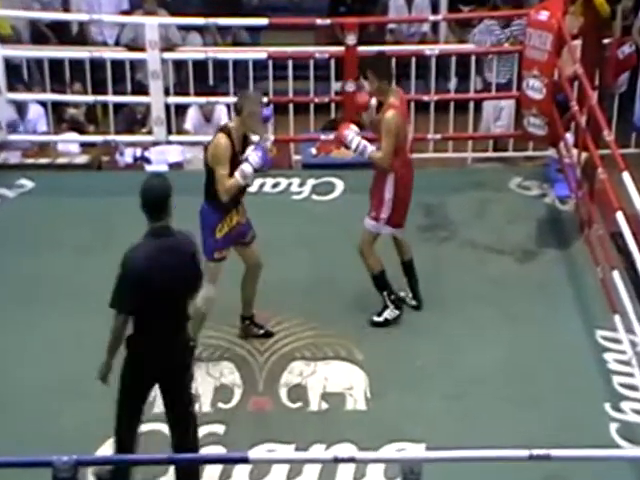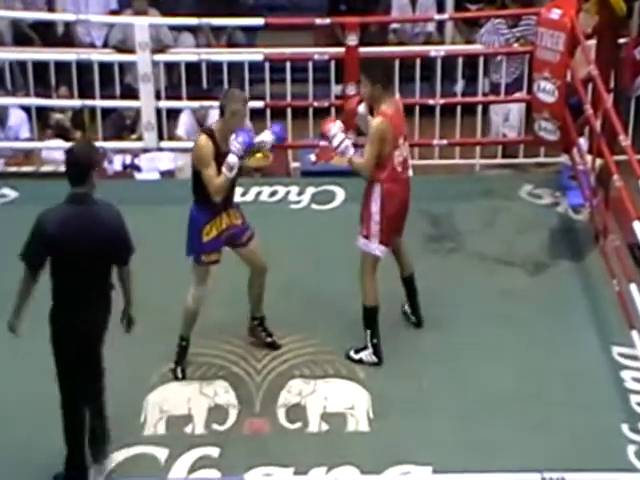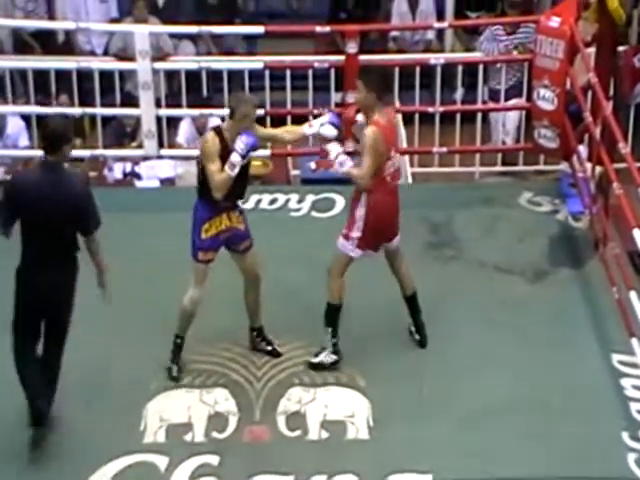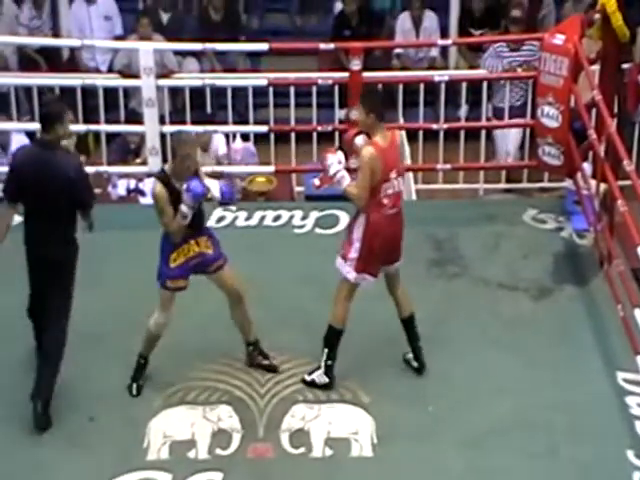
dt=0.4s
person 1, frame 1
left shoulder: (136, 258)
right shoulder: (187, 245)
left elbow: (122, 317)
left wrist: (108, 361)
left hip: (145, 349)
right hip: (179, 346)
left knee: (128, 413)
right knee: (183, 418)
person 1, frame 2
left shoulder: (50, 221)
right shoulder: (110, 215)
left elbow: (31, 273)
right elbow: (124, 267)
left wrist: (16, 313)
right wrist: (128, 305)
left hip: (65, 315)
right hip: (99, 312)
left knee: (72, 392)
right knee: (92, 375)
right ankle: (98, 445)
person 1, frame 3
right shoulder: (77, 185)
right elbow: (90, 235)
right wrist: (101, 272)
left hip: (31, 275)
right hip: (65, 276)
right knee: (54, 346)
left ankle: (40, 407)
right ankle: (42, 408)
person 1, frame 4
right shoulder: (71, 165)
right elbow: (86, 209)
right wrist: (89, 222)
left hip: (34, 244)
right hip: (62, 248)
left knee: (39, 301)
right knee: (56, 318)
left ankle: (43, 344)
person 2, frame 1
left shoulder: (391, 116)
right shoulder: (396, 95)
left elbow: (384, 160)
left wrist: (356, 143)
right wrist: (371, 109)
left hip: (392, 180)
right hip: (401, 175)
left knee: (365, 245)
right knee: (395, 234)
left ankle: (391, 304)
right ankle: (414, 295)
person 2, frame 2
left shoulder: (379, 123)
right shoulder: (395, 104)
left elbow: (366, 168)
left wrist: (339, 141)
right wrist: (363, 121)
left hip: (383, 194)
right hip: (400, 189)
left knee: (367, 270)
right knee: (396, 246)
left ankle: (372, 347)
right ankle: (414, 310)
person 2, frame 3
left shoulder: (373, 132)
right shoulder: (389, 116)
left elbow: (364, 180)
left wrist: (338, 157)
right wrist: (359, 128)
left hip: (371, 204)
right hip: (389, 200)
left knee: (336, 271)
right knee: (397, 260)
left ankle: (332, 347)
right ankle: (419, 328)
person 2, frame 4
left shoulder: (369, 153)
right shoulder: (396, 138)
left elbow: (360, 200)
left wrist: (338, 170)
left hip: (371, 226)
right hip: (393, 222)
left knee: (343, 295)
right knee: (395, 285)
left ankle: (326, 369)
right ankle: (417, 354)
person 3, frame 1
left shoulder: (243, 135)
right shoulder: (222, 141)
left elbow: (259, 156)
right elbow: (224, 193)
left wrist: (262, 131)
right wrist: (249, 166)
left hip: (235, 211)
right hip: (216, 216)
left knee: (255, 265)
right knee: (211, 285)
left ankle: (247, 322)
person 3, frame 2
left shoulder: (233, 132)
right shoulder: (205, 143)
left elbow: (234, 166)
right elbow: (216, 192)
left wrist: (265, 139)
right wrist: (236, 156)
left hip: (229, 212)
right hip: (206, 218)
left knee: (260, 266)
right knee: (200, 287)
left ankle: (257, 324)
right ankle: (182, 348)
person 3, frame 3
left shoulder: (249, 133)
right shoulder: (212, 140)
left elbow: (284, 135)
right elbow: (218, 190)
left wrist: (320, 125)
right wrist: (238, 154)
left hip: (234, 214)
right hip: (209, 216)
left knee: (253, 276)
right knee: (199, 287)
left ankle: (256, 334)
right ankle: (177, 348)
person 3, frame 4
left shoulder: (193, 167)
right shoulder: (161, 188)
right elbow: (174, 234)
left wrist: (215, 189)
right wrist: (187, 205)
left hip: (203, 237)
right hip: (177, 248)
left knee: (236, 292)
right knee: (163, 313)
left ankle: (253, 350)
right ankle: (141, 363)
person 4, frame 1
left shoulder: (521, 23)
right shoulder: (488, 24)
right elbow: (473, 37)
left wrist: (520, 41)
right wrist: (493, 42)
left hip: (509, 79)
right hip: (491, 78)
left knee: (507, 113)
right knee: (489, 112)
left ankle: (501, 142)
person 4, frame 2
left shoulder: (531, 21)
right shoulder: (496, 22)
right elbow: (481, 37)
left wrist: (529, 41)
right wrist: (502, 43)
left hip: (517, 79)
right hip: (497, 79)
left knee: (516, 117)
right knee: (497, 117)
left ankle: (509, 146)
person 4, frame 3
left shoulder: (530, 28)
right shoulder: (494, 29)
right elbow: (481, 44)
left wrist: (529, 49)
right wrist: (501, 50)
left hip: (516, 86)
right hip: (496, 86)
left knee: (511, 126)
right knee: (497, 125)
person 4, frame 4
right shoulder: (498, 46)
right elbow: (485, 62)
left wrist: (533, 67)
right wrist: (504, 66)
left hip: (520, 105)
right hip: (500, 104)
